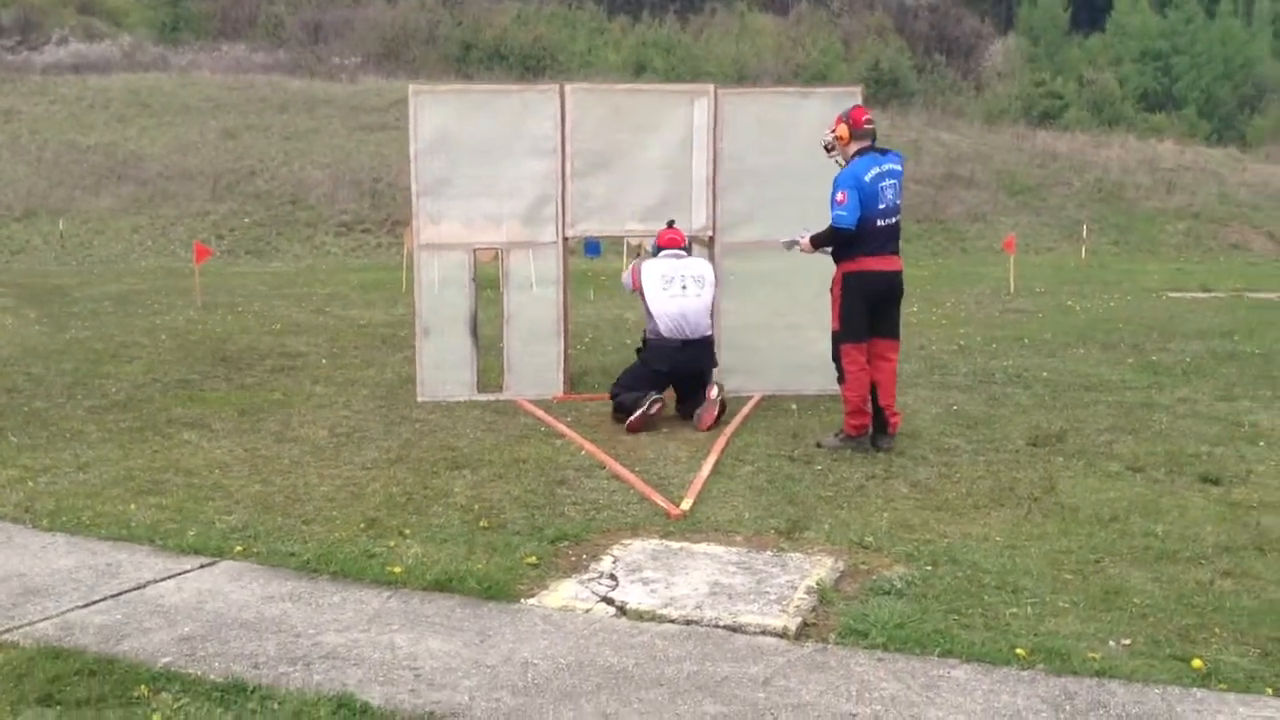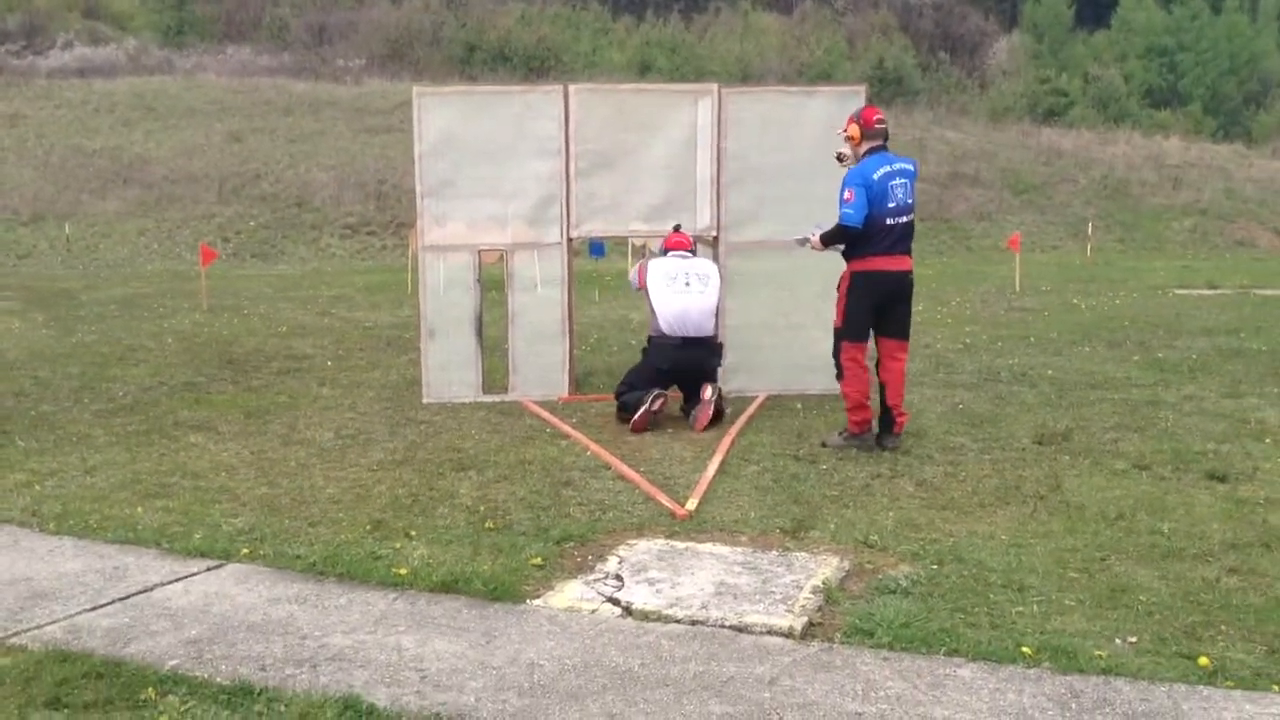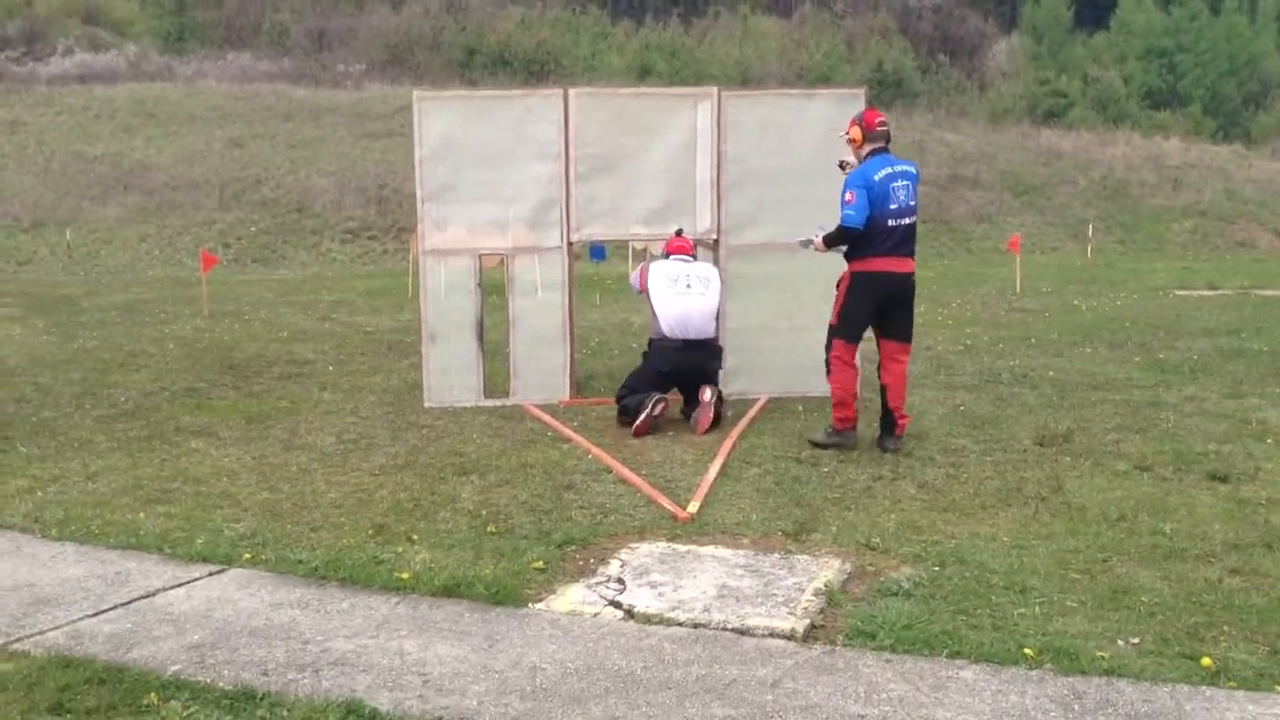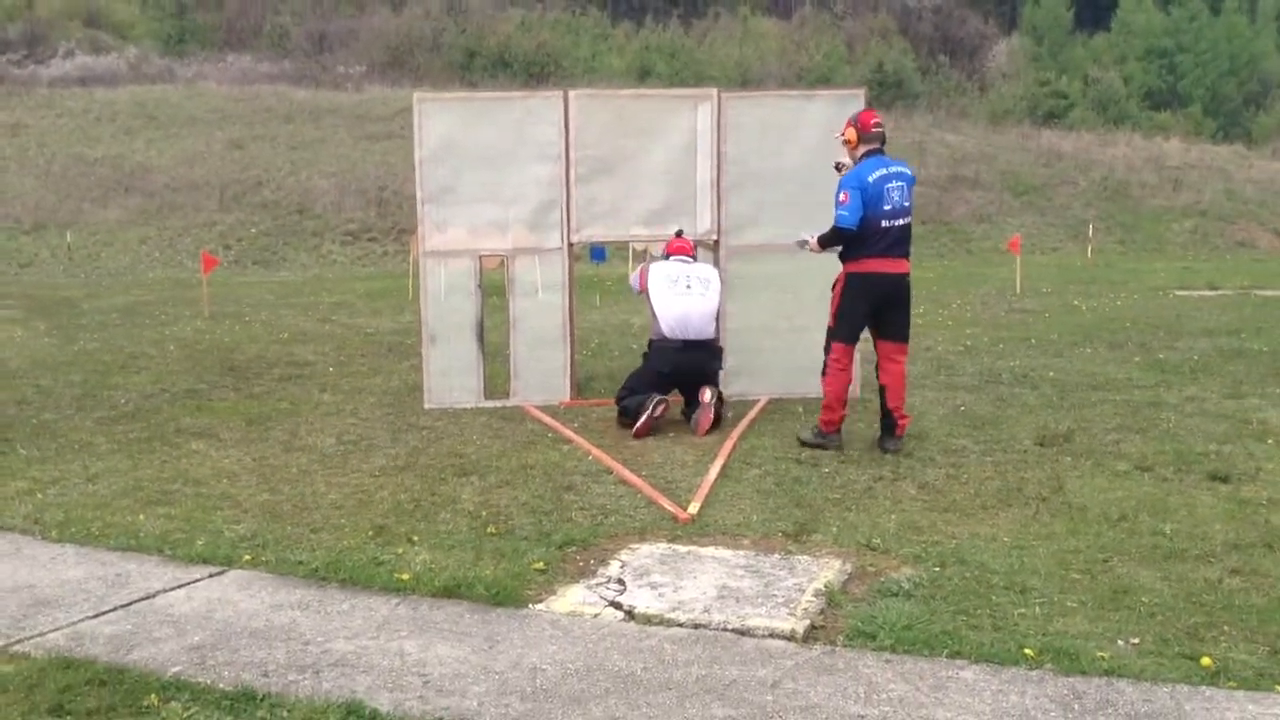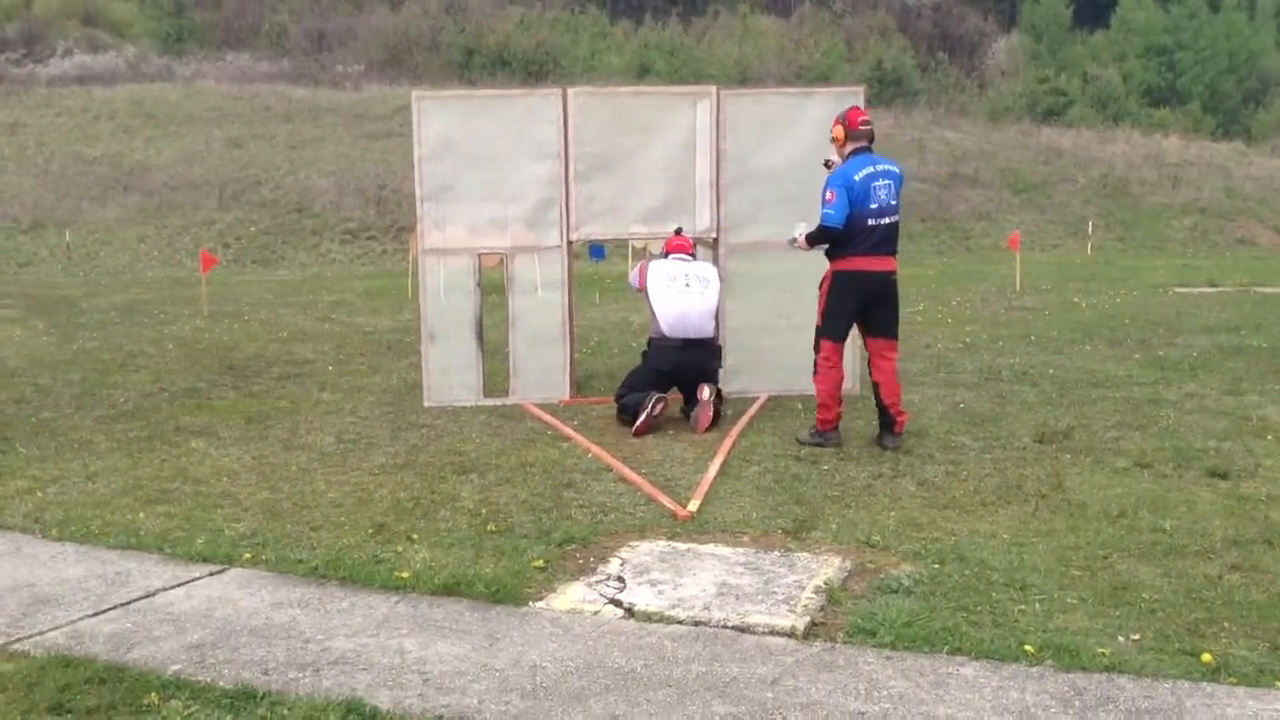
dt=0.2s
person 1, frame 1
left shoulder: (849, 176)
right shoulder: (894, 164)
left elbow: (843, 229)
left wrist: (813, 242)
right wrist: (846, 155)
left hip: (857, 274)
right hip: (891, 272)
left knee: (850, 354)
right knee: (885, 353)
left ankle: (856, 431)
right ankle: (885, 429)
person 1, frame 2
left shoulder: (858, 176)
right shoulder: (907, 167)
left elbow: (850, 227)
left wrist: (823, 240)
left hip: (866, 273)
right hip: (901, 272)
left knee: (849, 350)
right knee: (893, 353)
left ankle: (859, 428)
right ankle: (891, 429)
person 1, frame 3
left shoulder: (860, 177)
right shoulder: (910, 170)
left elbow: (852, 228)
left wrist: (826, 241)
left hip: (867, 274)
right hip: (903, 274)
left knee: (840, 349)
right knee: (896, 354)
left ankle: (843, 427)
right ankle: (893, 431)
person 1, frame 4
left shoulder: (854, 179)
right shoulder: (905, 172)
left elbow: (846, 229)
left wrist: (820, 243)
left hip: (861, 276)
right hip: (898, 275)
left knee: (839, 353)
right knee: (893, 355)
left ankle: (829, 429)
right ankle: (893, 432)
person 1, frame 5
left shoulder: (841, 177)
right shoulder: (894, 170)
left elbow: (832, 227)
left wrist: (808, 240)
left hip: (848, 274)
right hip: (885, 273)
left knee: (828, 351)
right knee: (884, 353)
left ankle: (827, 428)
right ankle: (892, 429)
person 2, frame 1
left shoulder: (643, 267)
right shoulder: (706, 266)
left elbow: (627, 280)
left hip: (660, 353)
right hip: (700, 353)
left knee: (620, 397)
right knee: (693, 400)
left ankle: (645, 404)
right ankle: (703, 404)
person 2, frame 2
left shoulder: (650, 266)
right shoulder: (710, 268)
left elbow: (635, 279)
left hip: (664, 351)
right hip: (704, 352)
left knee: (625, 396)
right knee: (697, 401)
left ankle: (647, 401)
right ankle: (705, 403)
person 2, frame 3
left shoulder: (651, 269)
right shoulder: (711, 271)
left elbow: (636, 281)
left hip: (665, 353)
right hip: (704, 354)
left knee: (626, 400)
right knee: (698, 403)
left ankle: (647, 405)
right ankle: (704, 405)
person 2, frame 4
left shoulder: (651, 270)
right shoulder: (711, 272)
left elbow: (635, 281)
left hip: (665, 353)
right hip: (705, 355)
left knee: (626, 401)
right knee: (699, 403)
left ankle: (648, 406)
right ankle: (705, 406)
person 2, frame 5
left shoulder: (650, 268)
right shoulder: (711, 271)
left elbow: (635, 279)
left hip: (664, 352)
right hip: (704, 353)
left knee: (625, 399)
right knee: (698, 401)
left ankle: (647, 404)
right ankle: (704, 403)
